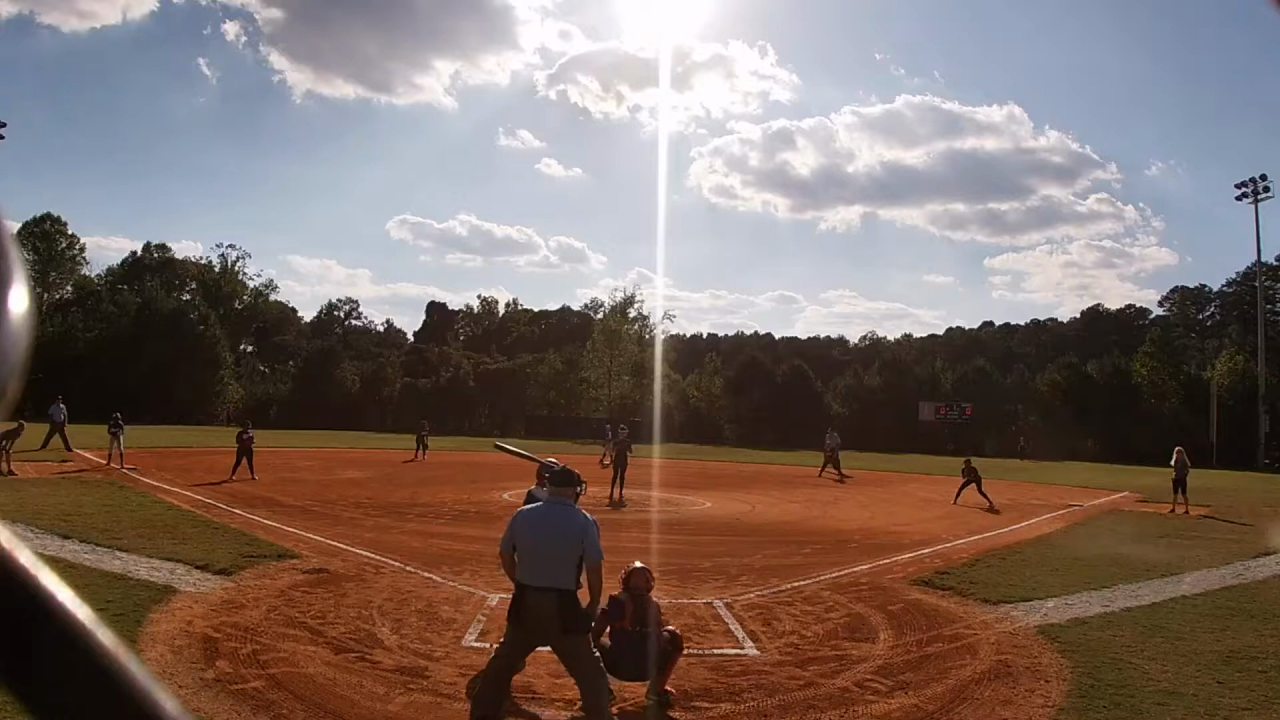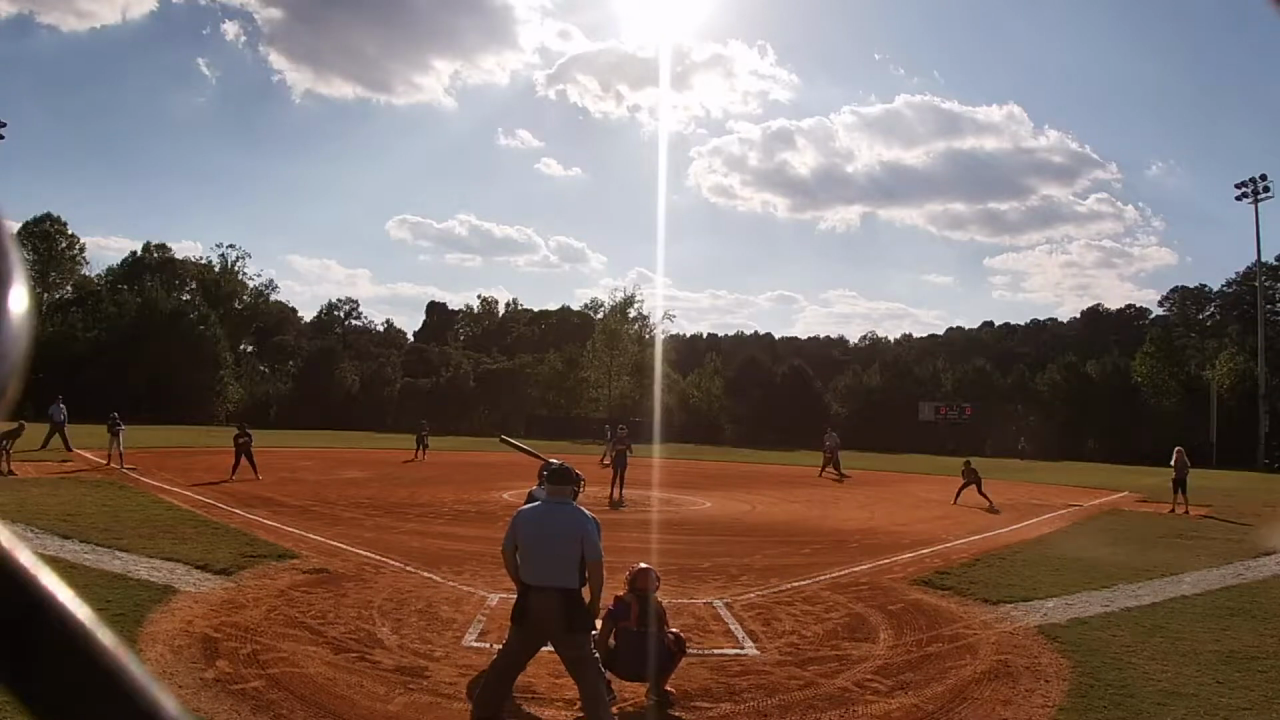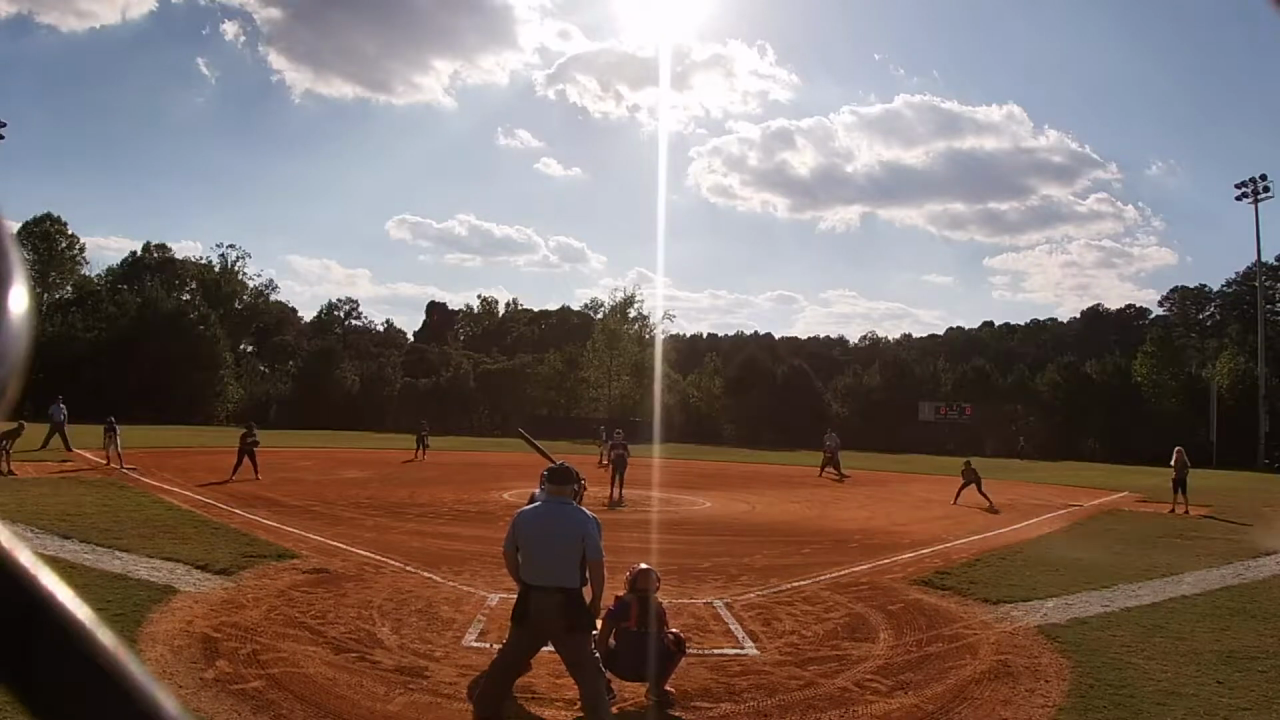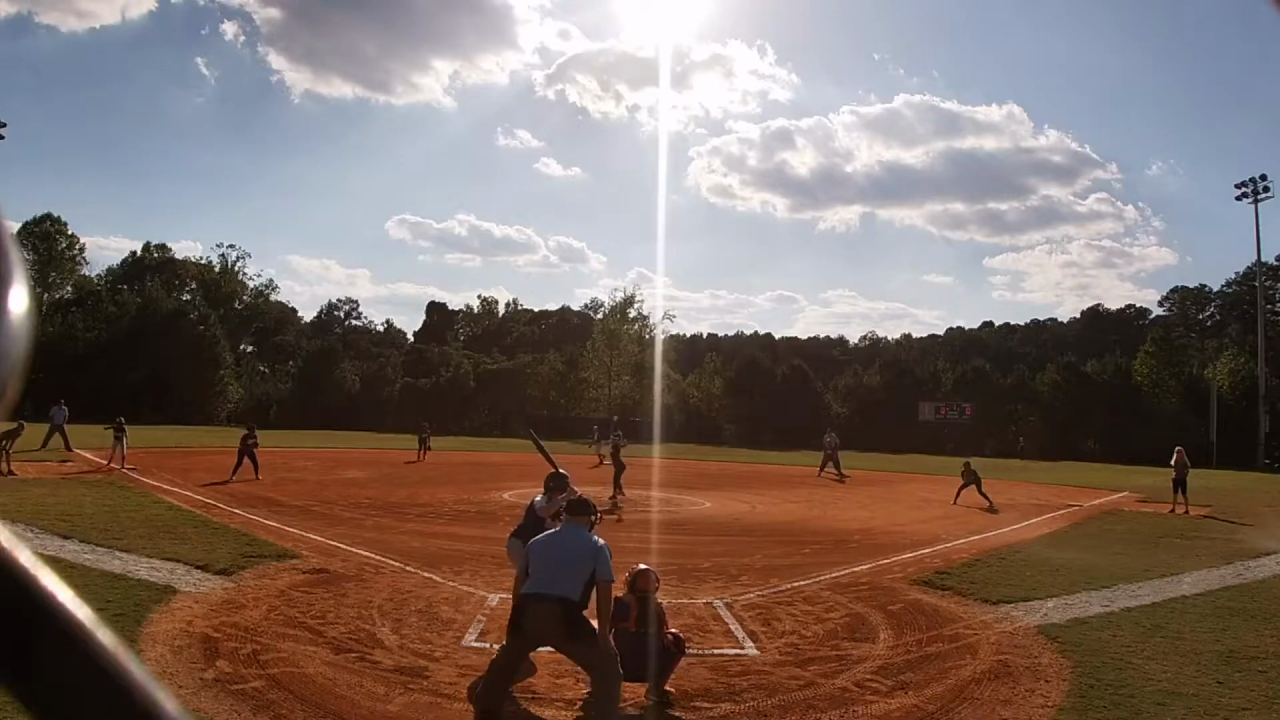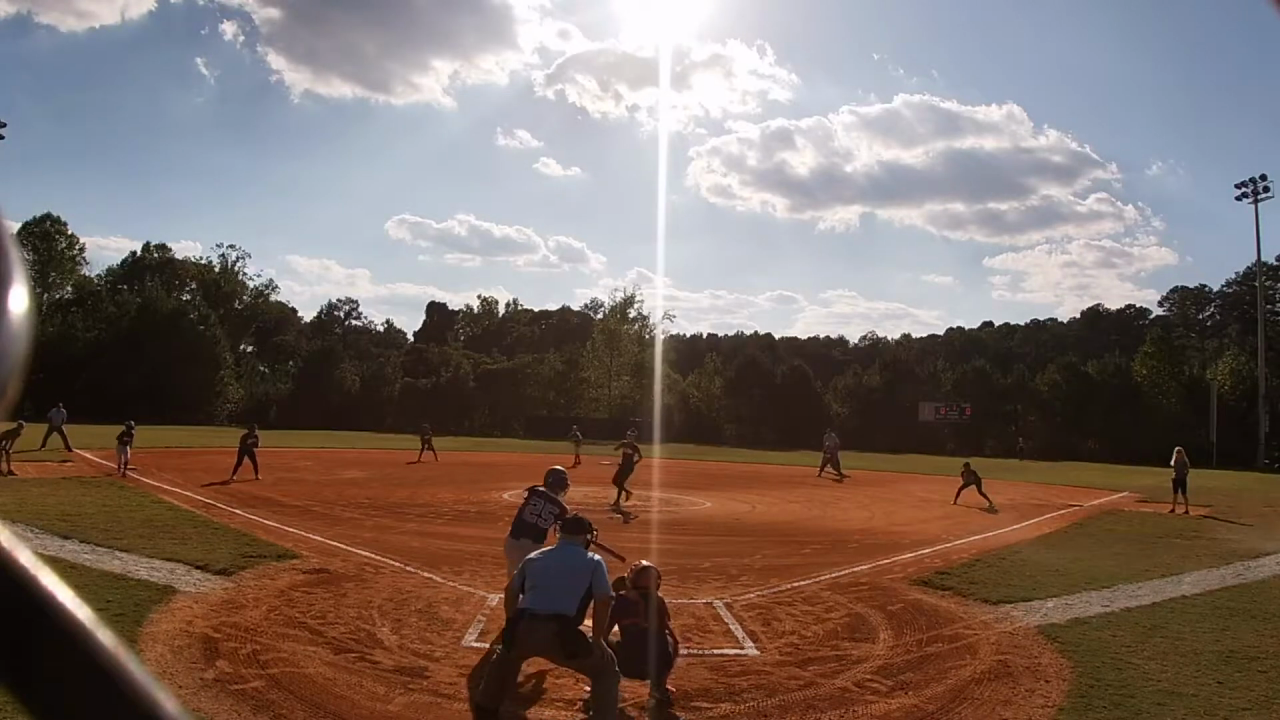
dt=0.7s
person 1, frame 1
left shoulder: (523, 515)
right shoulder: (584, 521)
left elbow: (505, 553)
right elbow: (594, 568)
right wrist: (594, 604)
left hip: (525, 601)
right hip: (562, 604)
left knee: (505, 659)
right knee: (589, 669)
person 1, frame 2
left shoulder: (523, 515)
right shoulder: (584, 520)
left elbow: (508, 554)
right elbow: (595, 566)
right wrist: (594, 601)
left hip: (529, 601)
right hip: (567, 603)
left knee: (508, 660)
right knee: (587, 669)
person 1, frame 3
left shoulder: (523, 516)
right shoulder: (585, 520)
left elbow: (509, 555)
right elbow: (596, 565)
right wrist: (596, 600)
left hip: (530, 601)
right hip: (568, 603)
left knee: (509, 658)
right knee: (586, 668)
person 1, frame 4
left shoulder: (538, 540)
right shoulder: (596, 545)
left elbow: (520, 581)
right elbow: (604, 588)
right wrist: (603, 628)
left hip: (528, 612)
right hip: (564, 616)
left knee: (507, 659)
right knee: (606, 664)
person 1, frame 5
left shoulder: (534, 557)
right shoulder: (593, 561)
left elbow: (511, 592)
right elbow: (603, 602)
right wrist: (597, 639)
left hip: (523, 630)
right hip: (560, 633)
left knee: (504, 656)
right knee: (605, 668)
